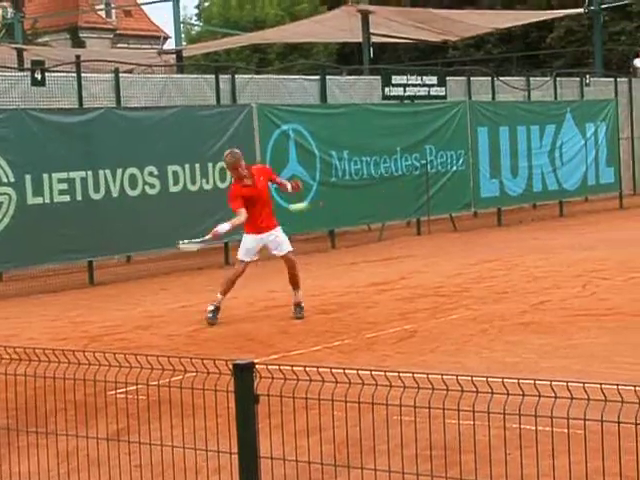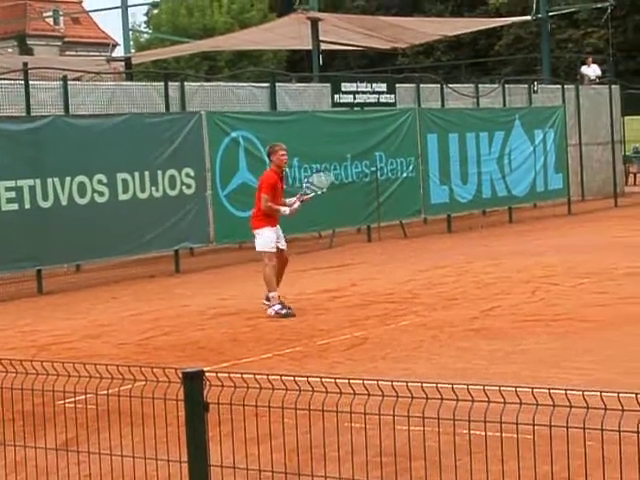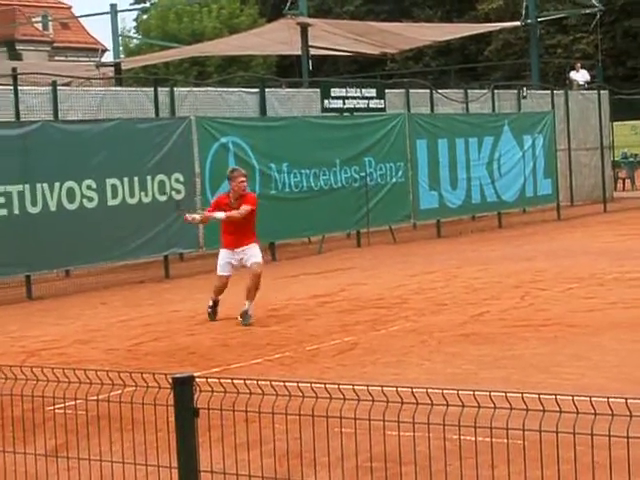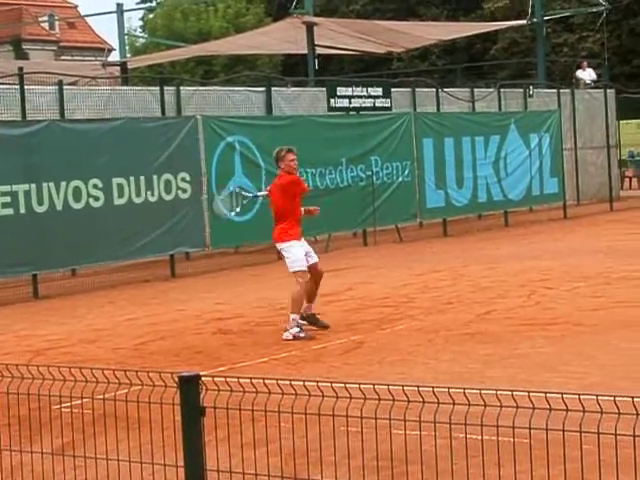
dt=1s
person 1, frame 1
left shoulder: (258, 170)
right shoulder: (235, 190)
left elbow: (280, 182)
right elbow: (242, 218)
left wrist: (290, 186)
right wrist: (223, 227)
left hip: (272, 228)
right hip: (253, 233)
left knee: (291, 263)
right knee: (238, 270)
left ankle: (298, 302)
right ankle: (215, 306)
person 1, frame 2
left shoulder: (280, 176)
right shoulder: (268, 178)
right elbow: (264, 206)
left wrist: (294, 200)
right wrist: (286, 210)
left hip: (273, 224)
right hip: (262, 224)
left knee: (283, 257)
right knee: (269, 260)
left ankle: (272, 295)
right ankle: (273, 304)
person 1, frame 3
left shoulder: (251, 198)
right shoulder: (220, 200)
left elbow: (240, 215)
right elbow: (206, 218)
left wrist: (217, 215)
right wrist: (193, 218)
left hip: (249, 245)
right hip: (228, 248)
left knee: (256, 271)
right knee: (221, 284)
left ankle: (246, 310)
right ankle: (214, 301)
person 1, frame 4
left shoulder: (275, 185)
right shoulder: (293, 180)
right elbow: (305, 188)
left wrist: (302, 211)
left hip: (294, 237)
right hip: (287, 239)
left knee: (317, 272)
right knee: (303, 279)
left ankle: (308, 313)
right ankle: (292, 327)
